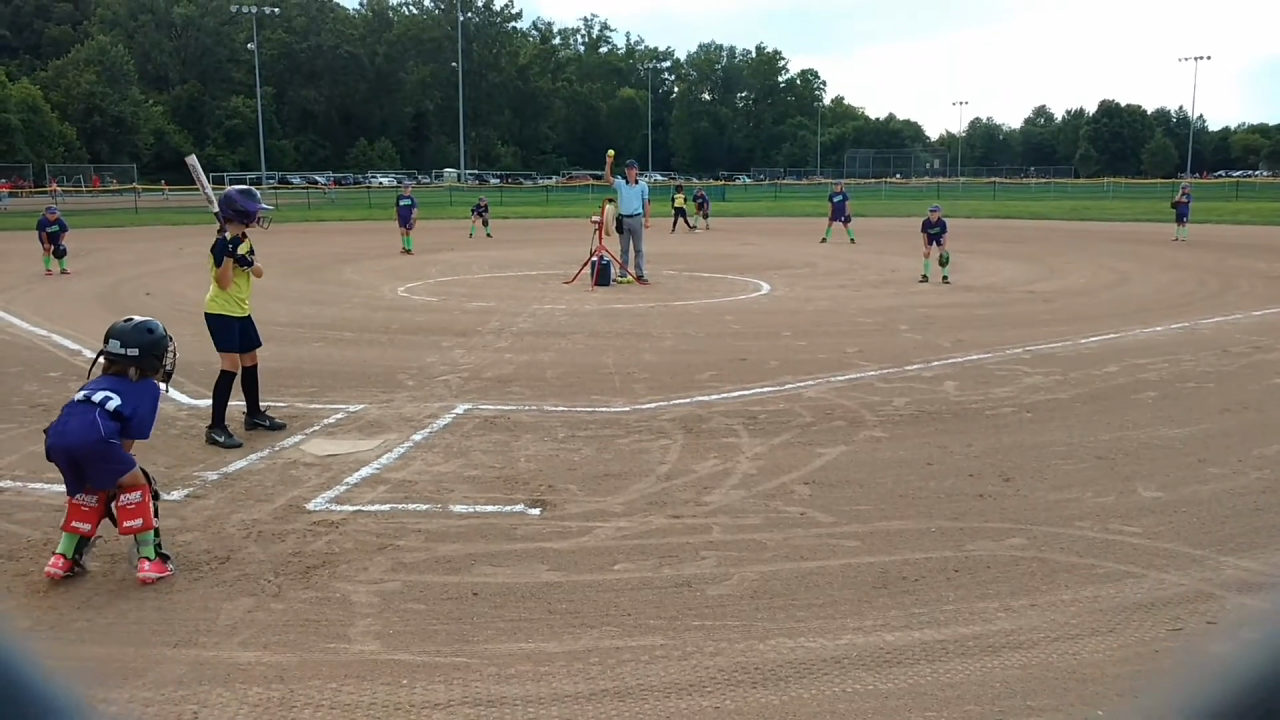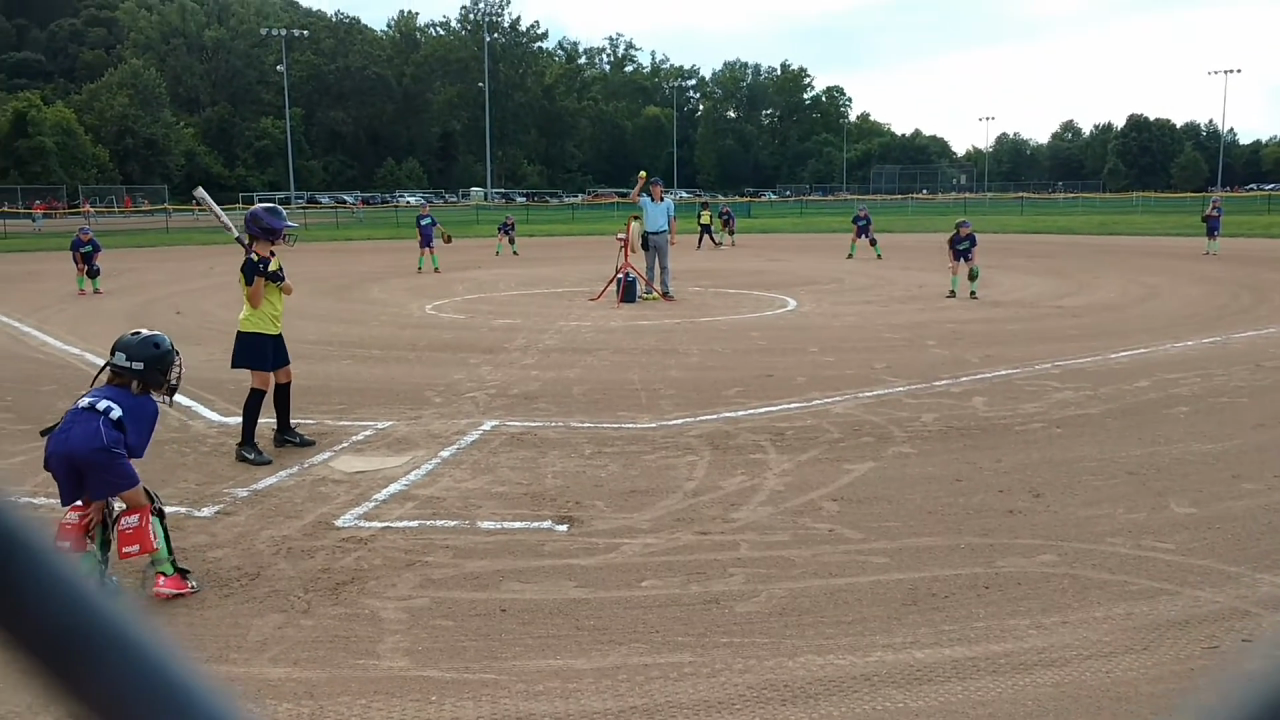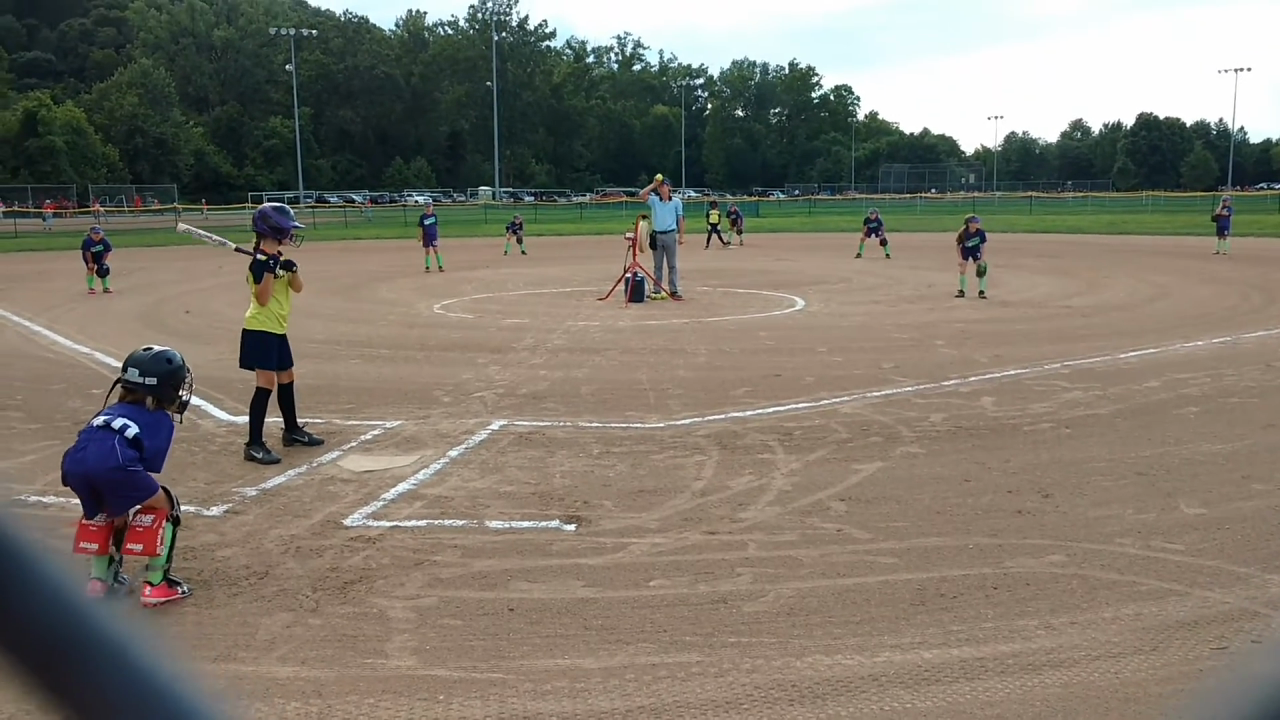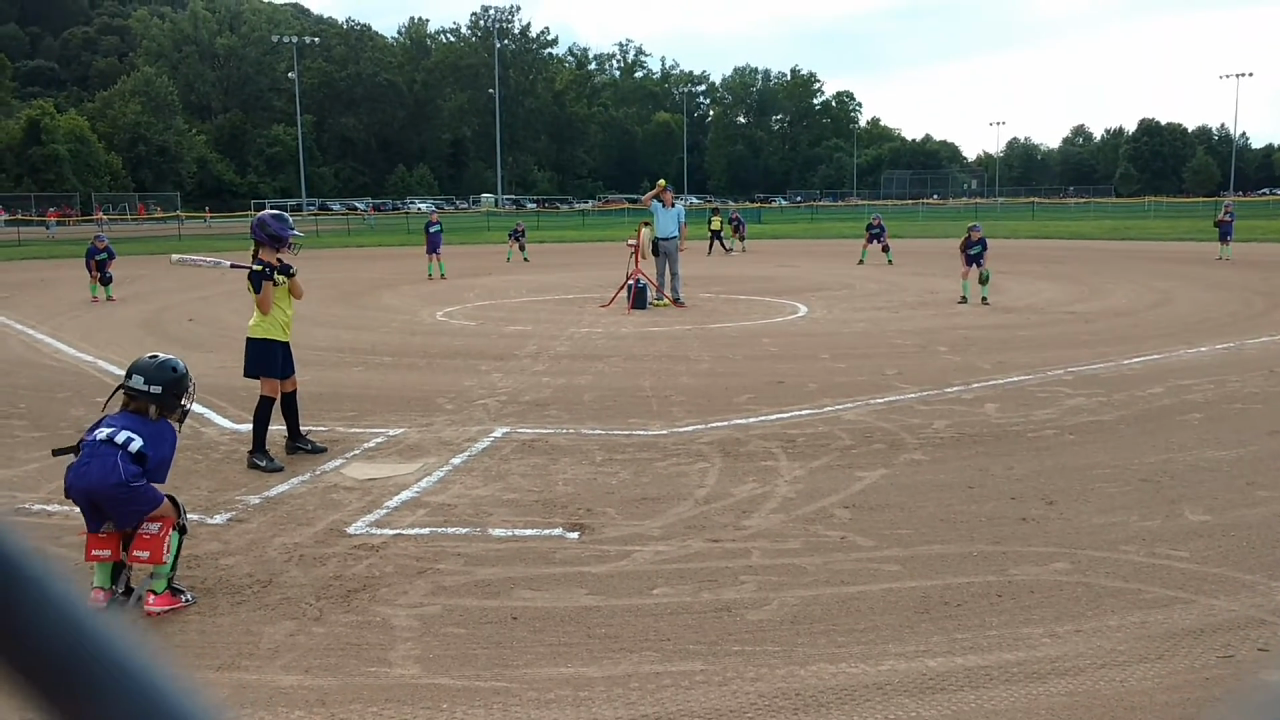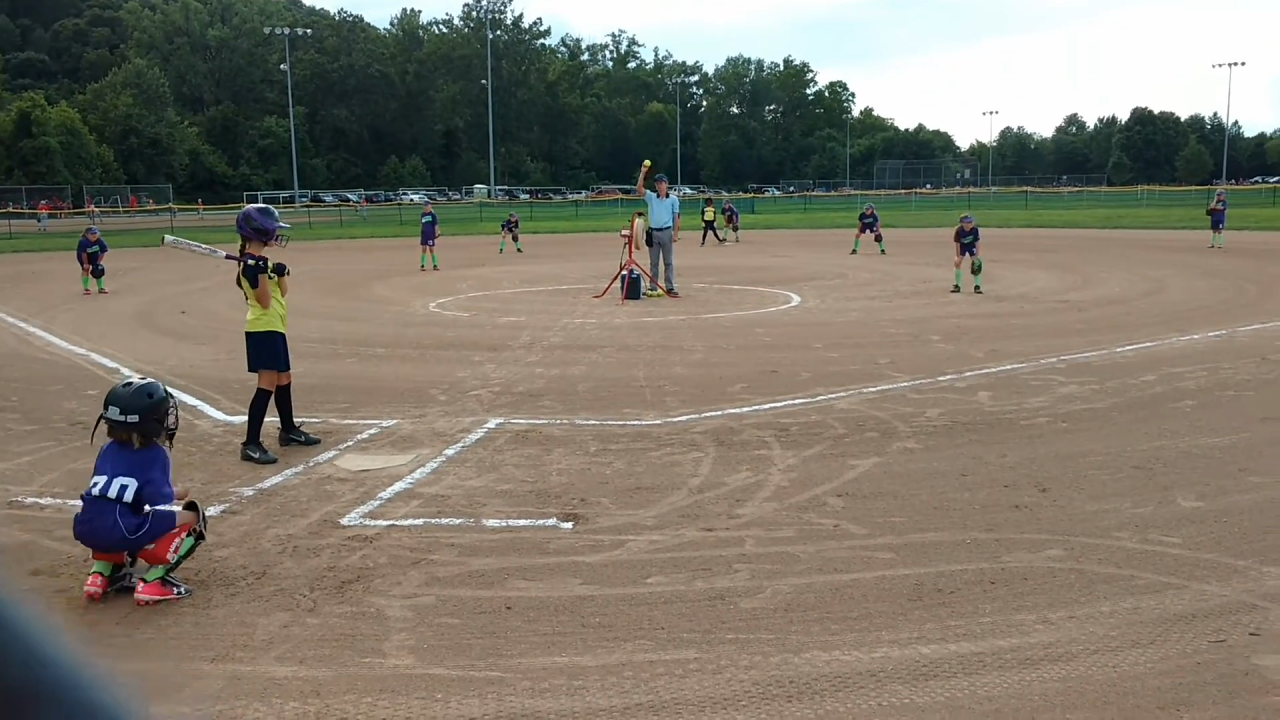
dt=0.4s
person 1, frame 1
left shoulder: (244, 239)
right shoulder: (221, 244)
left elbow: (259, 272)
right elbow: (223, 284)
left wrist: (249, 263)
right wrist: (229, 254)
left hip: (240, 310)
right hip: (221, 311)
left knee: (250, 360)
right knee: (230, 366)
left ankle: (254, 414)
right ankle: (216, 428)
person 1, frame 2
left shoulder: (272, 257)
right shoulder: (251, 263)
left elbow: (289, 291)
right elbow: (255, 302)
left wrist: (279, 279)
right wrist: (260, 273)
left hip: (272, 330)
right hip: (255, 330)
left knee: (284, 376)
right knee: (261, 384)
left ankle: (284, 431)
right ankle: (246, 445)
person 1, frame 3
left shoulder: (278, 257)
right shoulder: (259, 261)
left elbow: (297, 288)
right elbow: (262, 300)
left wrist: (292, 269)
right wrist: (269, 271)
left hip: (277, 328)
right hip: (260, 329)
left knee: (287, 378)
right knee: (266, 383)
left ankle: (292, 430)
right ankle: (254, 445)
person 1, frame 4
left shoulder: (278, 264)
right shoulder: (258, 269)
left elbow: (298, 294)
right elbow: (265, 308)
left wrist: (290, 273)
right wrist: (267, 278)
left hip: (280, 336)
right hip: (265, 337)
left knee: (289, 386)
right knee: (270, 391)
left ankle: (295, 438)
right ankle: (257, 453)
person 1, frame 5
left shoulder: (262, 260)
right shoulder: (250, 264)
left elbow: (282, 292)
right elbow: (265, 302)
left wrist: (281, 274)
right wrist: (262, 273)
left hip: (274, 328)
right hip: (263, 329)
left knee: (283, 379)
right knee: (267, 384)
left ankle: (288, 430)
right ankle: (251, 444)
person 2, frame 1
left shoulder: (98, 382)
right shoulder: (148, 389)
right elbow: (128, 438)
right wrist: (115, 468)
left hip: (58, 436)
right hip: (93, 437)
left knee: (90, 488)
right knee: (138, 486)
left ankle: (63, 558)
right ankle: (150, 559)
person 2, frame 2
left shoulder: (99, 392)
right shoulder: (146, 405)
right elbow: (126, 455)
right wrist: (101, 499)
left hip: (58, 445)
right hip: (97, 446)
left knee: (89, 503)
right knee: (141, 504)
left ankle: (91, 574)
right ankle: (167, 575)
person 2, frame 3
left shoulder: (112, 410)
right shoulder: (161, 420)
right elbow: (147, 468)
right wrist: (123, 507)
left hip: (74, 463)
right hip: (112, 464)
left knee: (108, 510)
right knee: (164, 508)
left ankle: (100, 578)
right ankle: (156, 583)
person 2, frame 4
left shoulder: (113, 418)
right shoulder: (165, 430)
right elbow: (152, 478)
right wrist: (130, 513)
left hip: (77, 478)
right hip: (115, 479)
left knee: (108, 522)
right knee: (170, 516)
left ankle: (102, 588)
right ankle: (159, 592)
person 2, frame 5
left shoulder: (108, 449)
right shoulder: (156, 454)
right elbow: (158, 498)
right wrist: (176, 494)
left hip: (86, 530)
right hip: (121, 532)
right knee: (193, 517)
left ankle: (100, 575)
right ankle: (154, 581)
